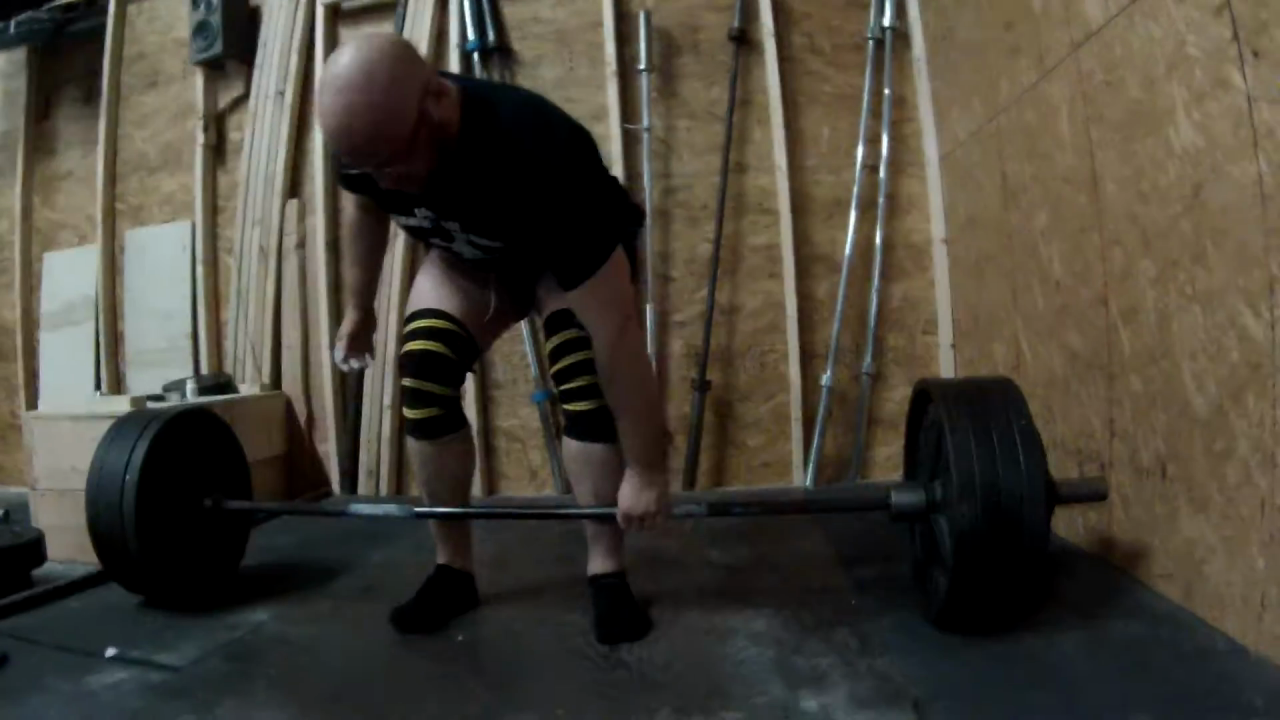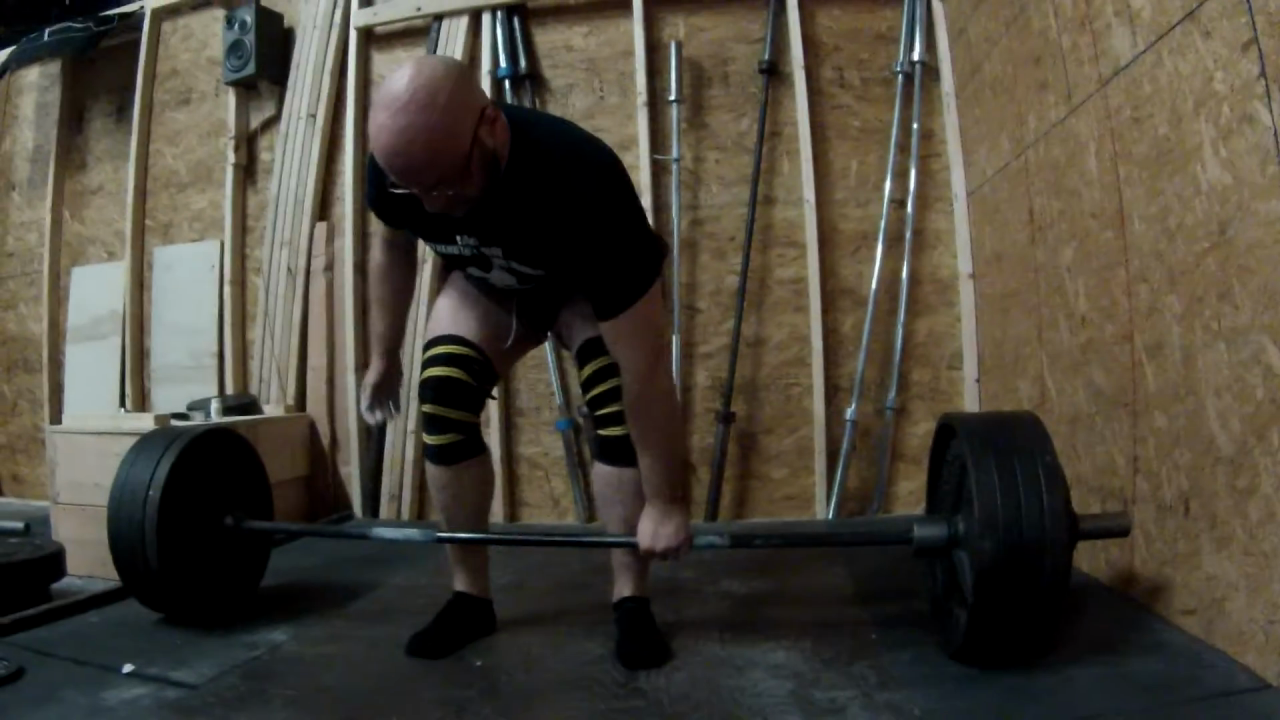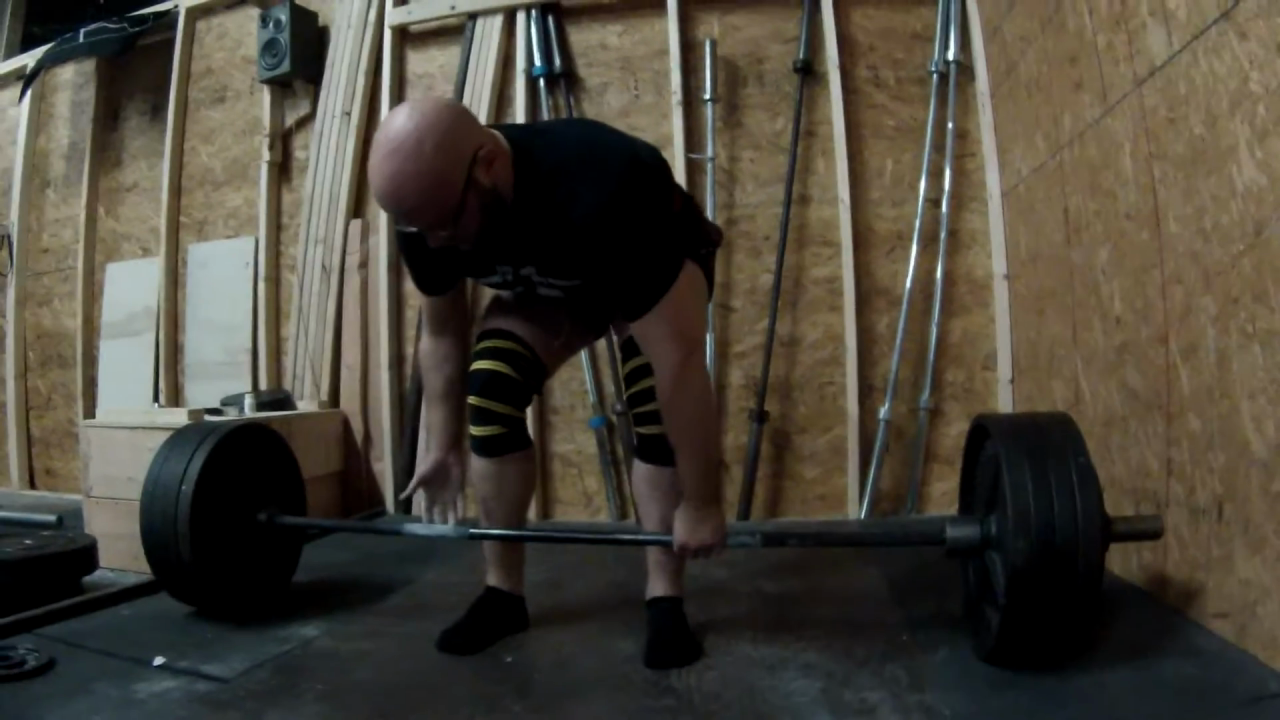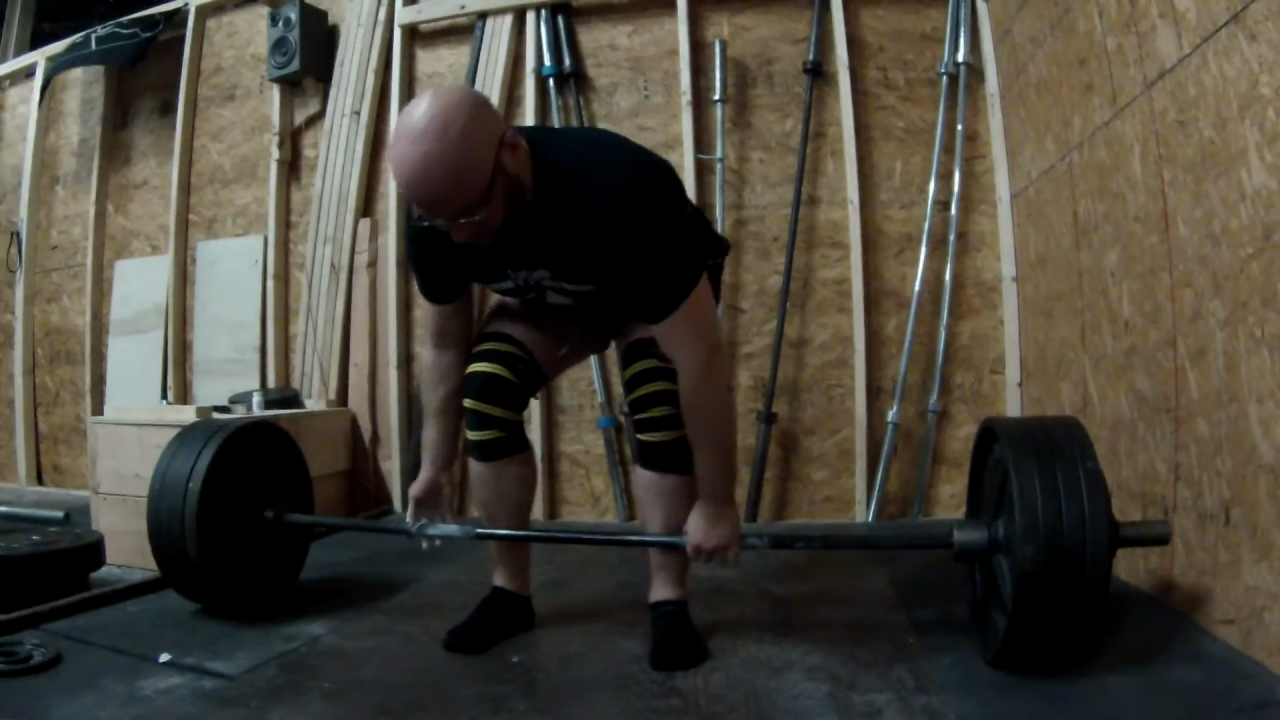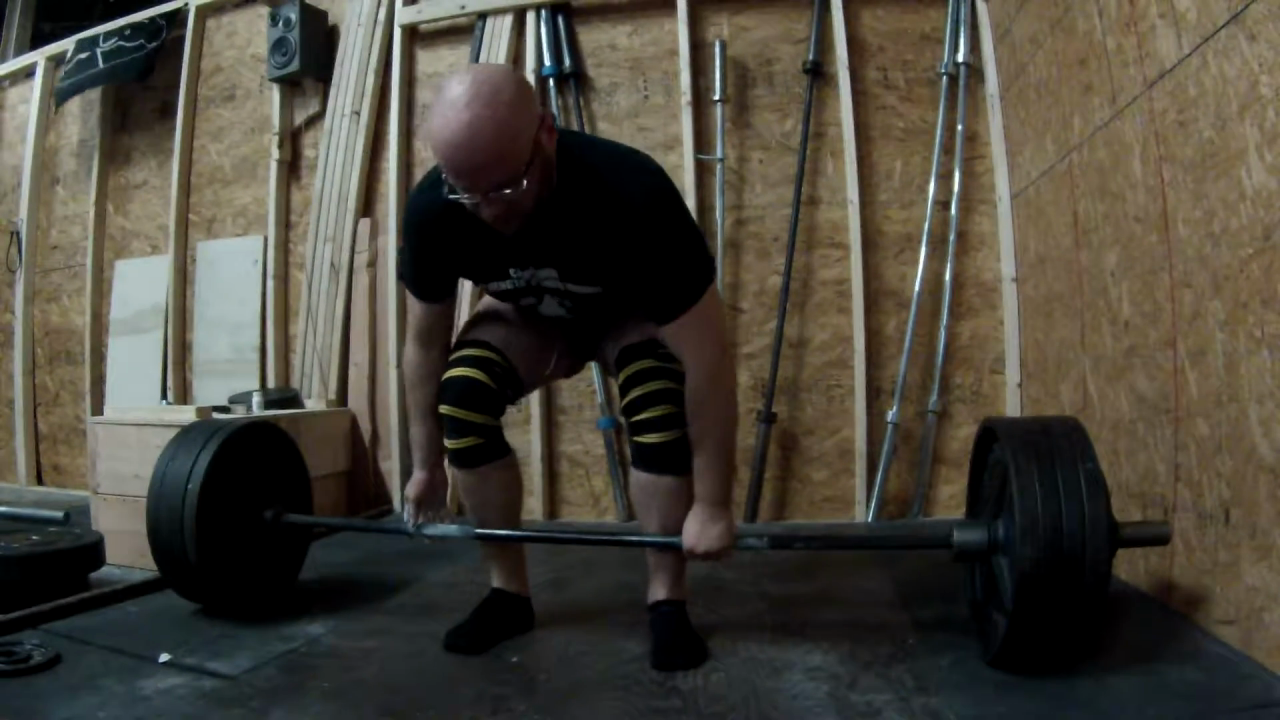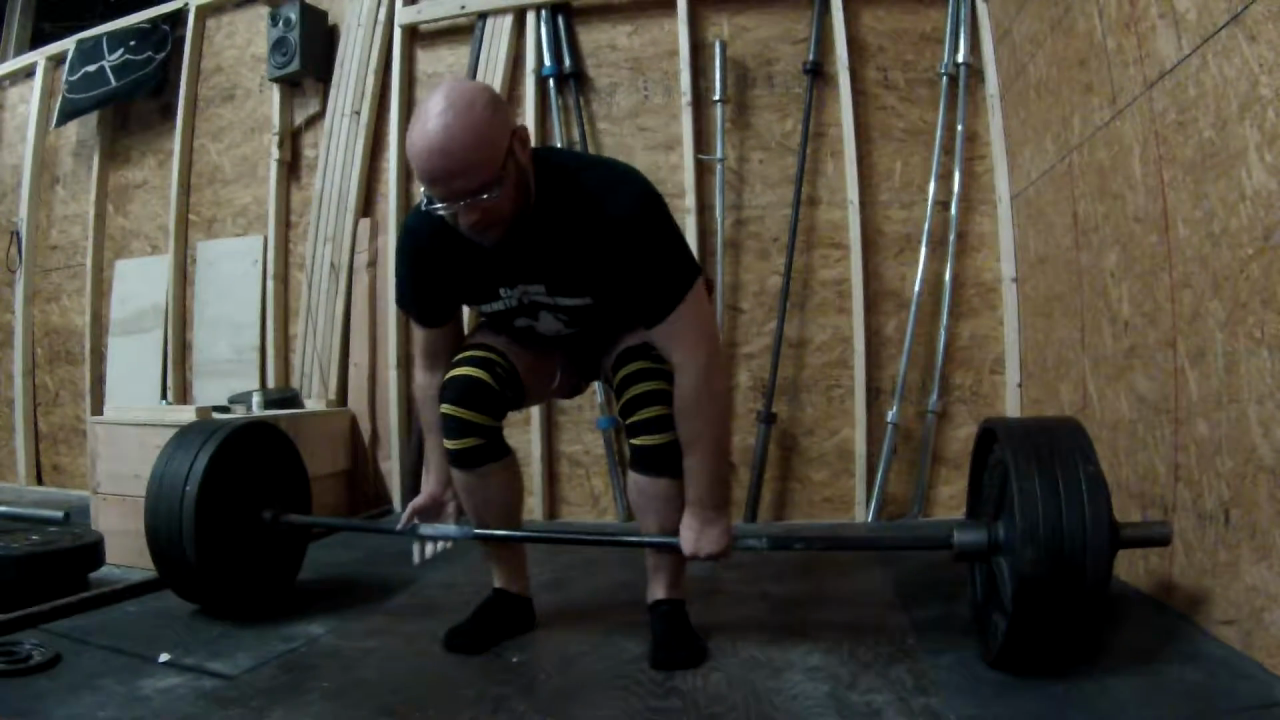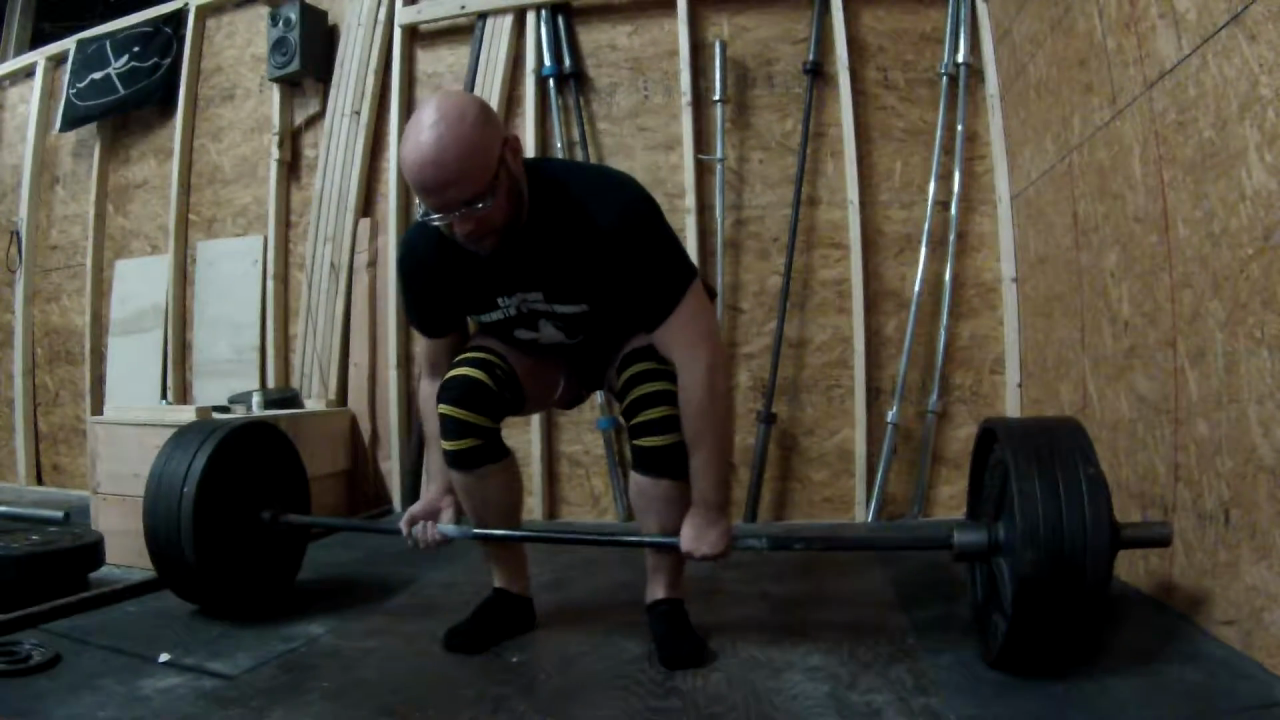
dt=0.4s
person 1, frame 1
left shoulder: (537, 156)
right shoulder: (364, 139)
left elbow: (616, 329)
right elbow: (363, 208)
left wrist: (646, 471)
right wrist: (358, 307)
left hip: (574, 256)
right hip: (467, 257)
left knee: (585, 383)
right knee: (421, 377)
left ankle: (606, 572)
right ankle: (454, 571)
person 1, frame 2
left shoulder: (581, 186)
right shoulder: (396, 170)
left elbow: (646, 361)
right elbow: (392, 250)
left wrist: (666, 504)
right wrist: (384, 355)
left hip: (587, 285)
right hip: (484, 284)
left knee: (618, 404)
right knee: (441, 405)
left ankle: (631, 601)
right ankle: (470, 595)
person 1, frame 3
left shoulder: (598, 194)
right shoulder: (427, 209)
left elbow: (680, 359)
right elbow: (442, 334)
left wrist: (702, 503)
right wrist: (441, 448)
left hip: (662, 262)
right hip: (544, 285)
left knee: (654, 397)
right knee: (489, 395)
left ankle: (664, 598)
right ankle: (503, 592)
person 1, frame 4
left shoulder: (615, 193)
right shoulder: (434, 216)
left elbow: (701, 360)
right elbow: (443, 346)
left wrist: (715, 504)
right wrist: (434, 468)
left hip: (657, 288)
right hip: (546, 300)
left knee: (660, 407)
right knee: (484, 395)
left ankle: (668, 599)
right ankle: (510, 591)
person 1, frame 5
left shoulder: (632, 196)
right shoulder: (431, 211)
left elbow: (707, 358)
right elbow: (425, 343)
left wrist: (711, 505)
right wrist: (426, 465)
left hip: (629, 312)
right hip: (528, 315)
left knee: (658, 405)
right knee: (461, 398)
left ankle: (666, 600)
right ankle: (508, 592)
person 1, frame 6
left shoulder: (615, 204)
right shoulder: (425, 238)
left elbow: (700, 361)
right elbow: (432, 365)
left wrist: (707, 508)
right wrist: (439, 479)
left hip: (629, 329)
right hip: (531, 340)
left knee: (657, 406)
right knee: (462, 401)
left ankle: (666, 600)
right ankle: (511, 592)
person 1, frame 7
left shoulder: (609, 212)
right shoulder: (425, 251)
left elbow: (701, 360)
right elbow: (435, 376)
left wrist: (708, 510)
right wrist: (438, 487)
left hip: (631, 337)
right hip: (531, 350)
left knee: (662, 405)
right knee: (460, 401)
left ankle: (665, 599)
right ankle: (510, 592)
